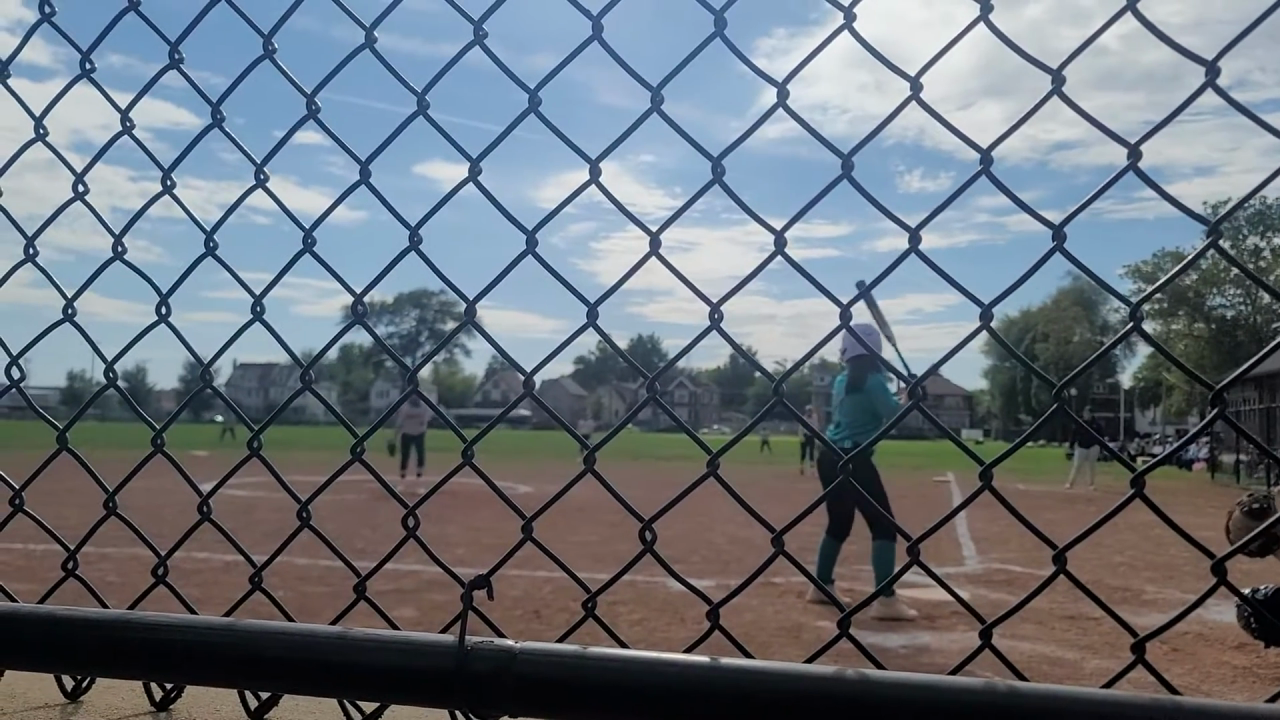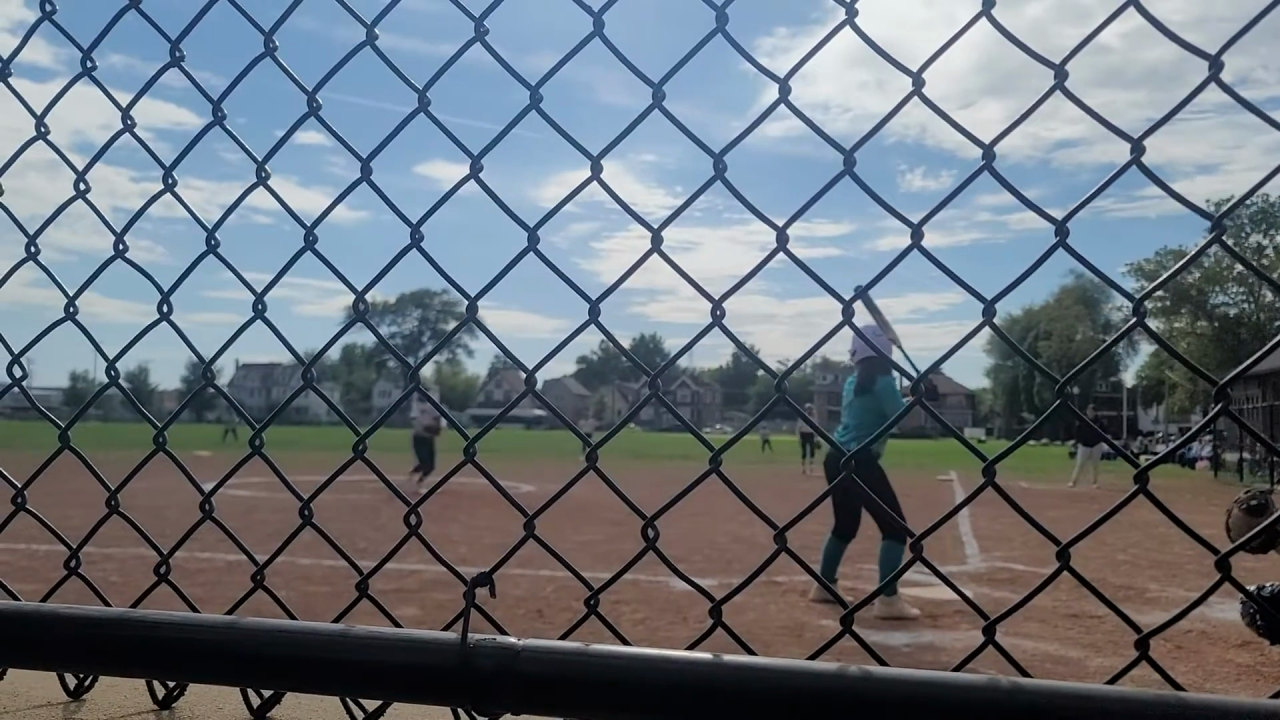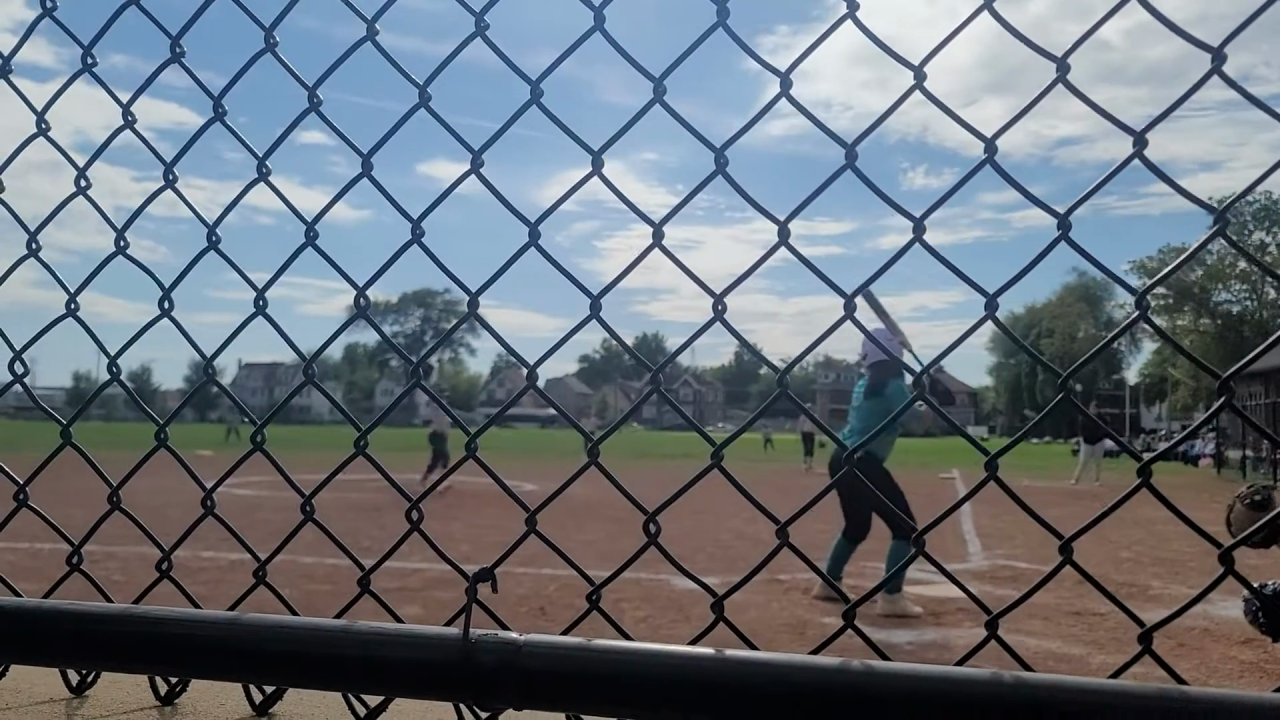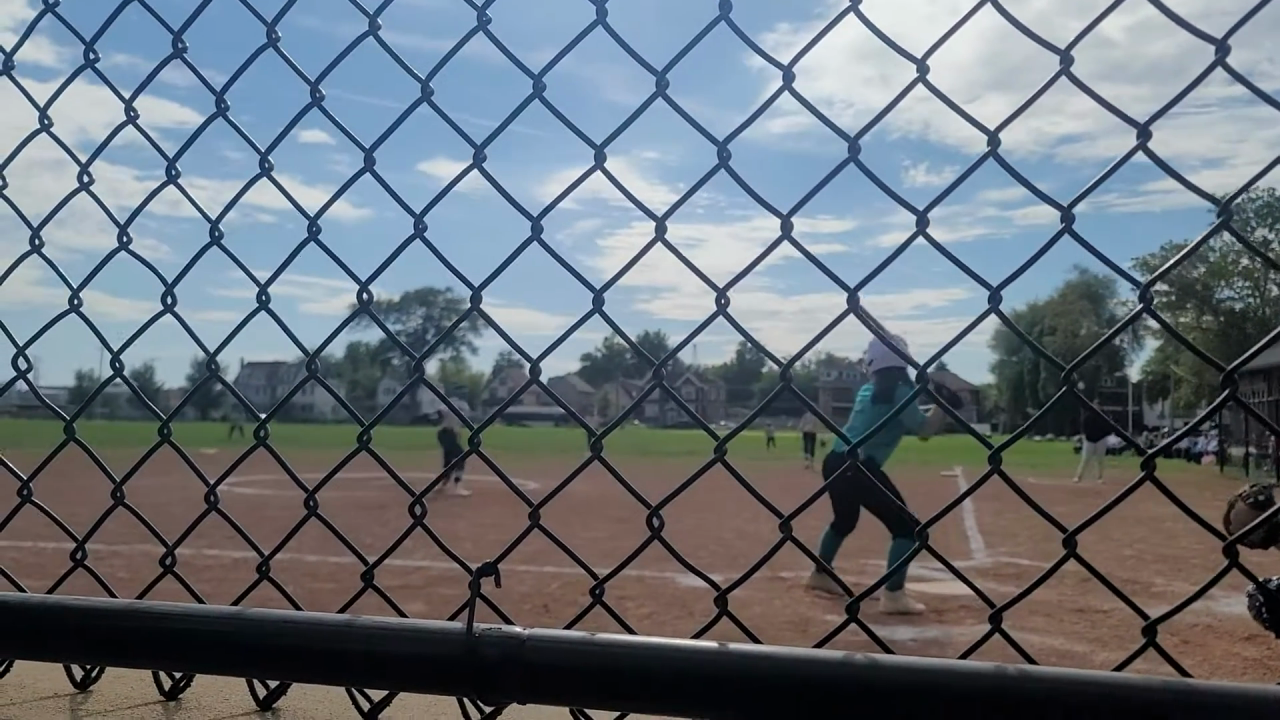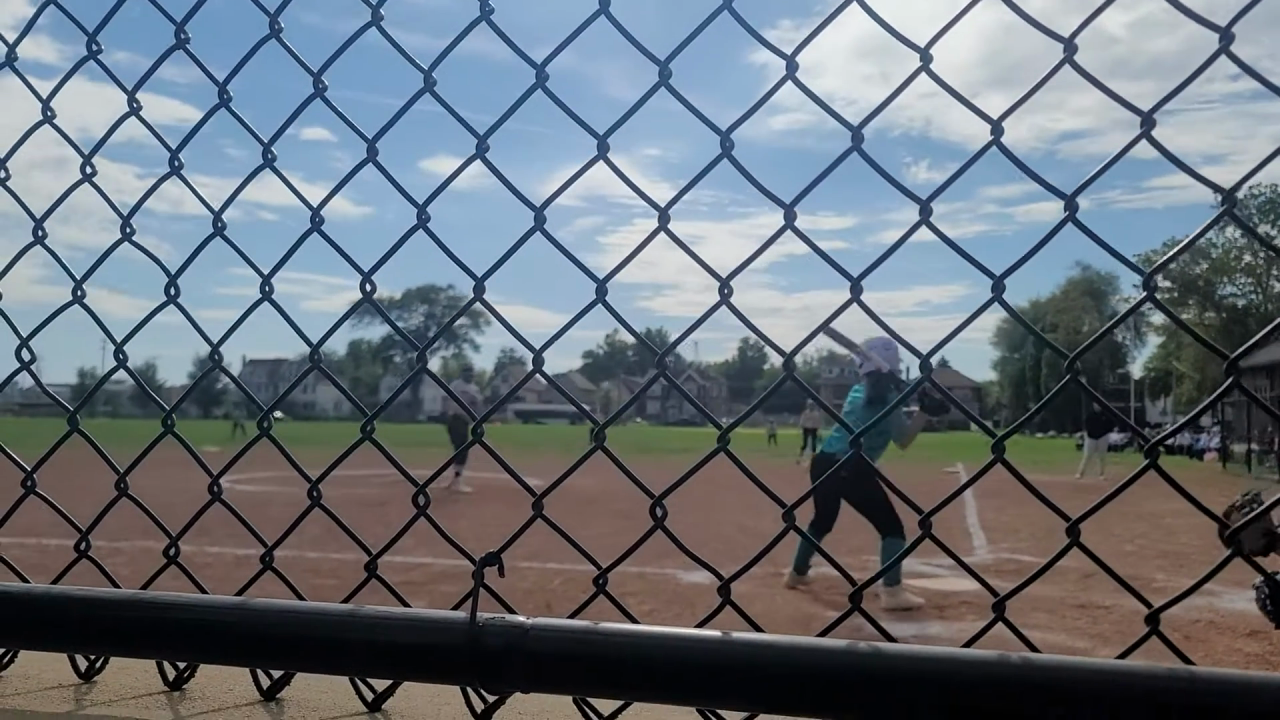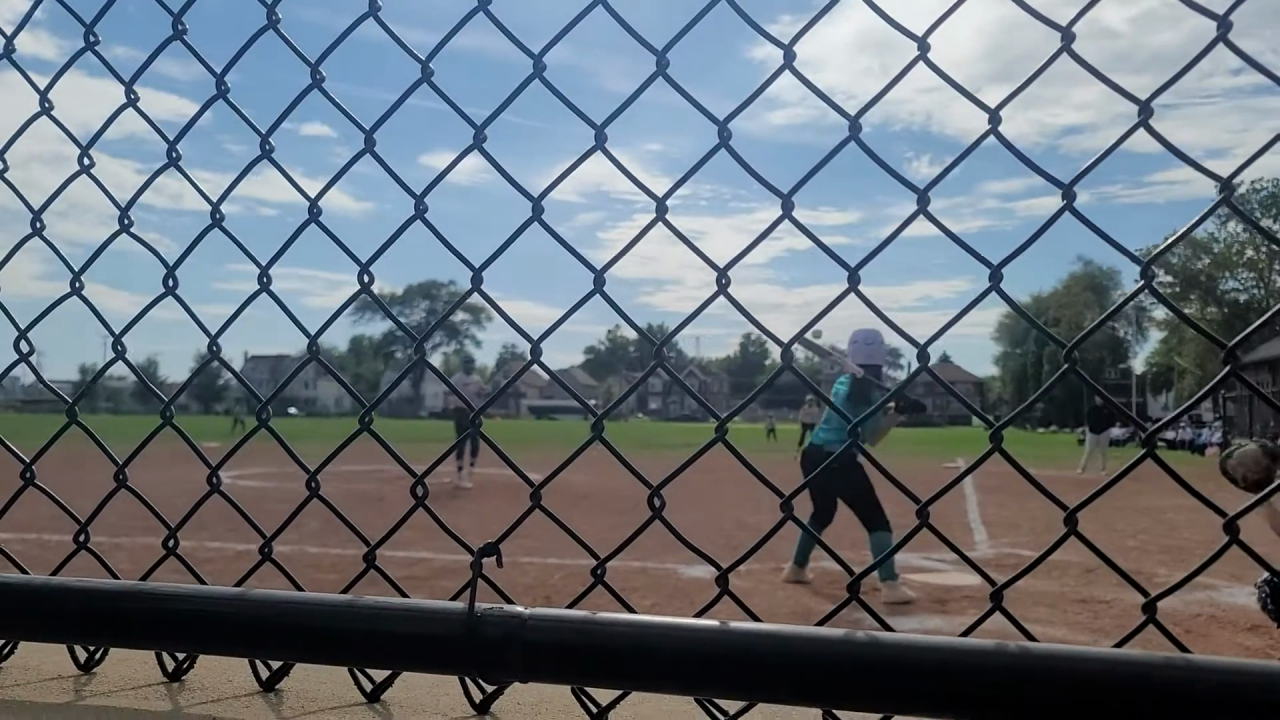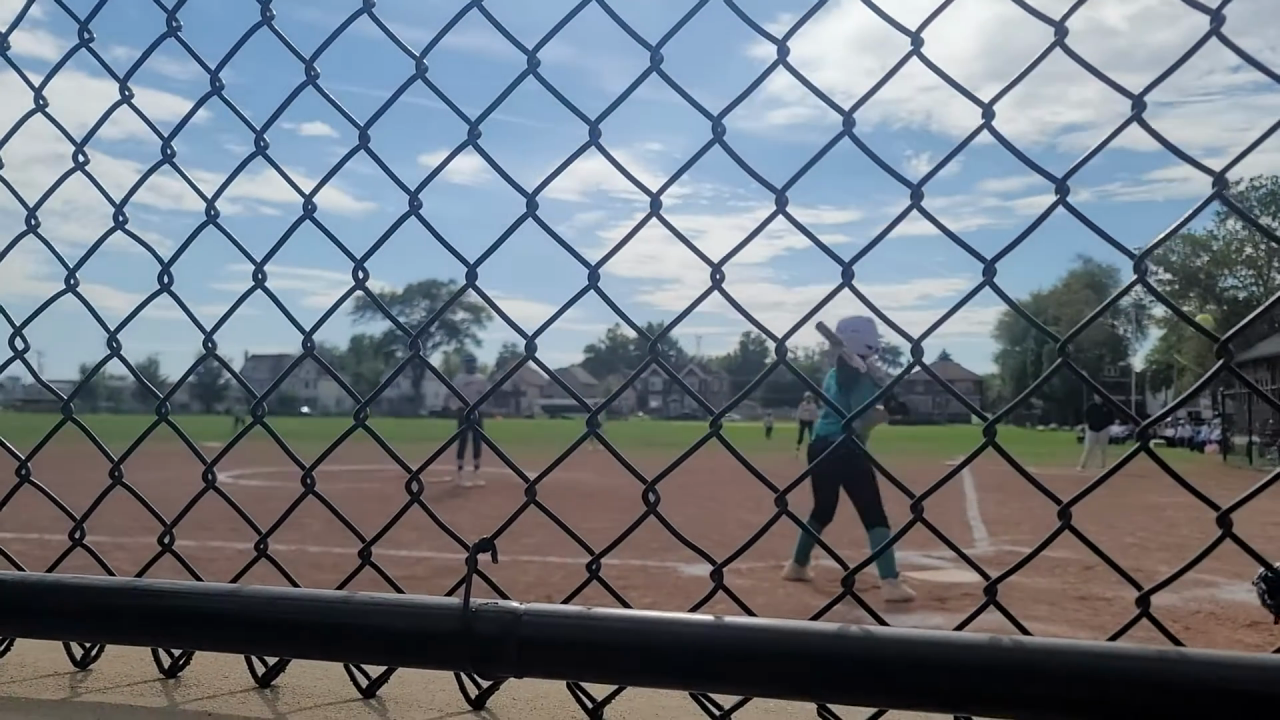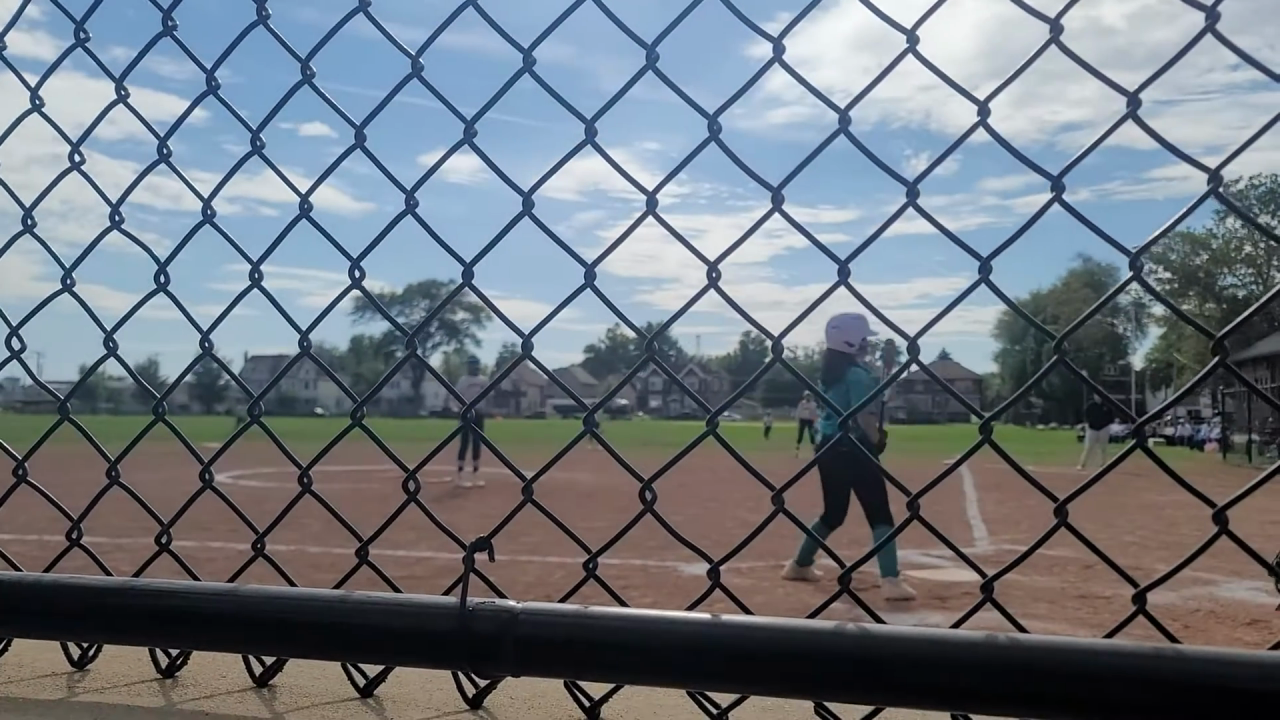
dt=0.2s
person 1, frame 1
left shoulder: (841, 380)
right shoulder: (872, 379)
right elbow: (895, 416)
left hip: (830, 457)
right hip: (853, 460)
left knee: (839, 524)
right knee: (883, 525)
left ankle: (822, 587)
right ankle: (885, 600)
person 1, frame 2
left shoulder: (852, 382)
right shoulder: (881, 381)
left hip: (837, 459)
right hip: (860, 462)
left knee: (845, 526)
right knee: (894, 526)
left ankle: (823, 586)
right ankle: (888, 599)
person 1, frame 3
left shoulder: (863, 385)
right shoulder: (892, 385)
right elbow: (916, 422)
left wrist: (927, 399)
right wrist: (935, 399)
left hip: (842, 462)
right hip: (863, 465)
left knee: (856, 527)
right knee: (904, 526)
left ankle: (828, 584)
right ankle: (891, 597)
person 1, frame 4
left shoulder: (867, 390)
right shoulder: (898, 391)
right elbow: (923, 431)
left wrist: (929, 409)
right wrist: (942, 406)
left hip: (835, 464)
right hip: (860, 468)
left knee: (844, 520)
right knee: (905, 526)
left ankle: (820, 574)
right ankle: (893, 594)
person 1, frame 5
left shoulder: (857, 391)
right shoulder: (887, 396)
right elbow: (904, 440)
left wrist: (915, 411)
right wrist: (923, 412)
left hip: (823, 463)
right hip: (851, 469)
left knee: (822, 520)
right knee: (891, 525)
left ankle: (798, 572)
right ankle: (892, 591)
person 1, frame 6
left shoulder: (843, 382)
right shoulder: (869, 392)
right elbow: (872, 437)
left wrist: (890, 407)
right wrist: (896, 412)
left hip: (813, 456)
right hip: (840, 462)
left knee: (822, 515)
right knee: (876, 520)
left ankle: (797, 568)
right ankle: (890, 585)
person 1, frame 7
left shoulder: (835, 374)
right shoulder: (861, 379)
right elbow: (861, 425)
left wrist: (882, 405)
right wrist: (886, 411)
left hip: (820, 448)
right hip: (846, 452)
left knee: (822, 510)
right knee: (874, 515)
left ankle: (797, 565)
right ankle: (891, 582)
person 1, frame 8
left shoulder: (829, 374)
right shoulder: (857, 374)
right elbow: (865, 417)
left wrist: (873, 433)
right wrist: (877, 438)
left hip: (828, 449)
right hip: (853, 450)
left knee: (833, 513)
right knee: (880, 513)
left ankle: (799, 565)
right ankle: (891, 581)
